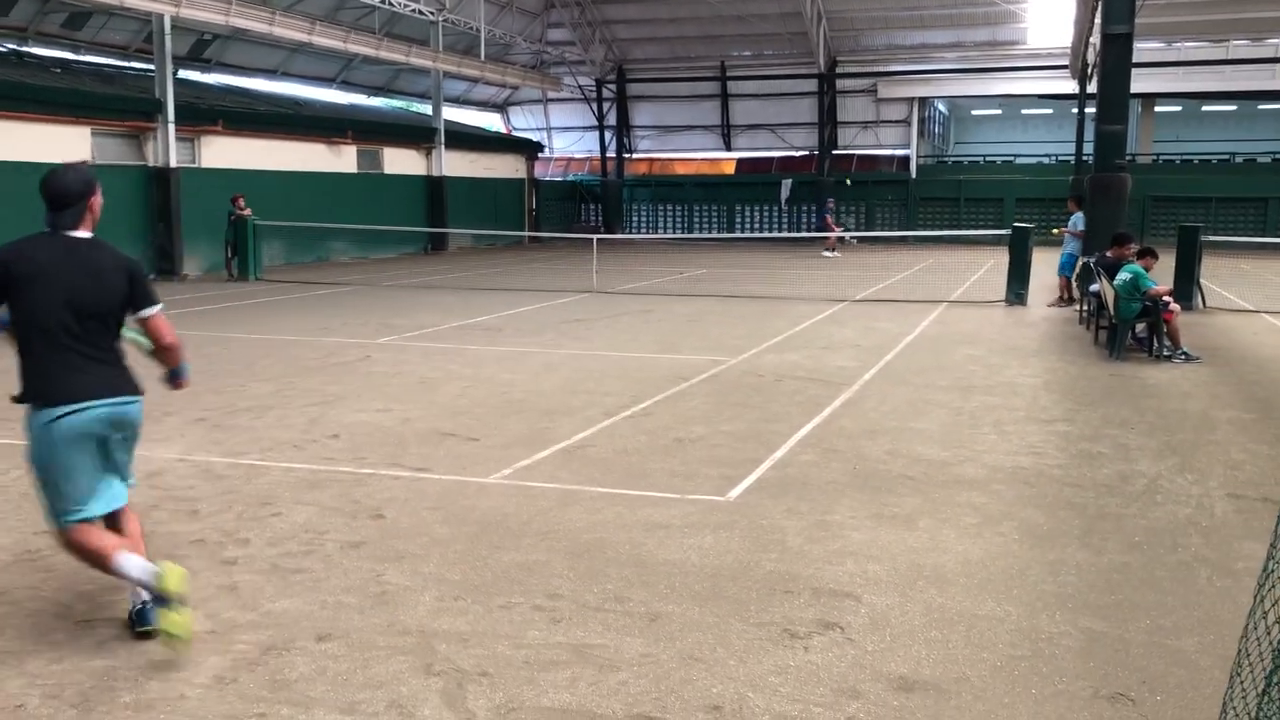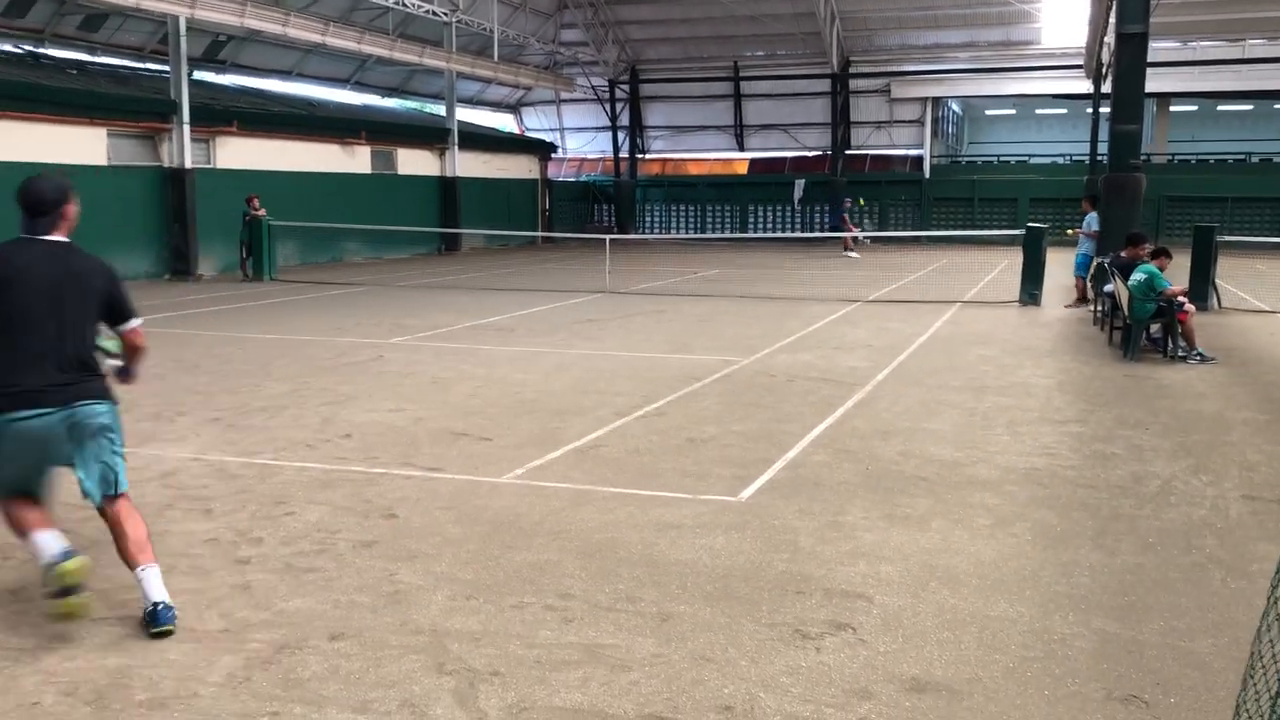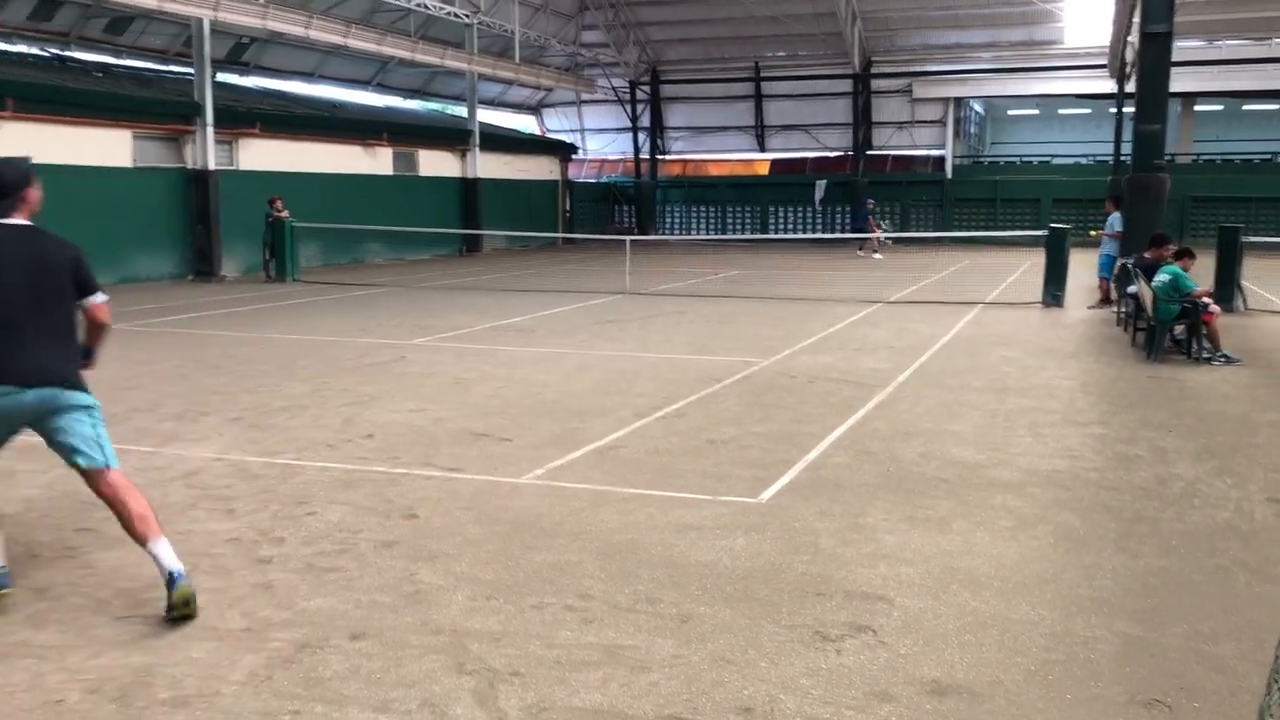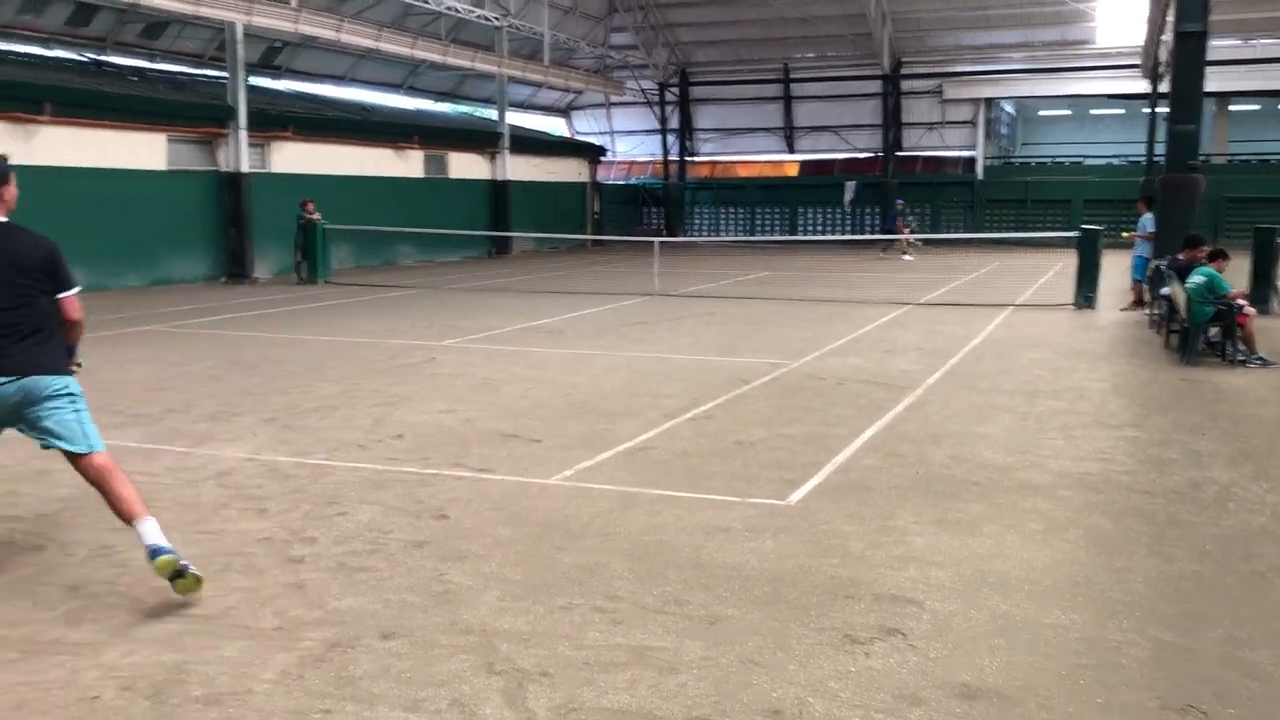
dt=0.1s
person 1, frame 1
right shoulder: (122, 265)
right elbow: (165, 339)
right wrist: (177, 371)
left hip: (59, 411)
right hip: (121, 401)
left knee: (79, 531)
right knee: (115, 502)
left ankle: (159, 579)
right ankle: (145, 602)
person 1, frame 2
right shoulder: (98, 270)
right elbow: (136, 342)
right wrist: (128, 368)
right hip: (89, 404)
right knee: (116, 503)
left ankle: (61, 556)
right ankle: (159, 605)
person 1, frame 3
right shoulder: (63, 251)
right elbow: (100, 317)
right wrist: (86, 352)
right hip: (59, 386)
right knee: (109, 481)
right ankle: (171, 572)
person 1, frame 4
right shoulder: (38, 246)
right elbow: (72, 316)
right wrist: (67, 351)
right hip: (41, 375)
right knee: (99, 465)
right ankle: (160, 549)
